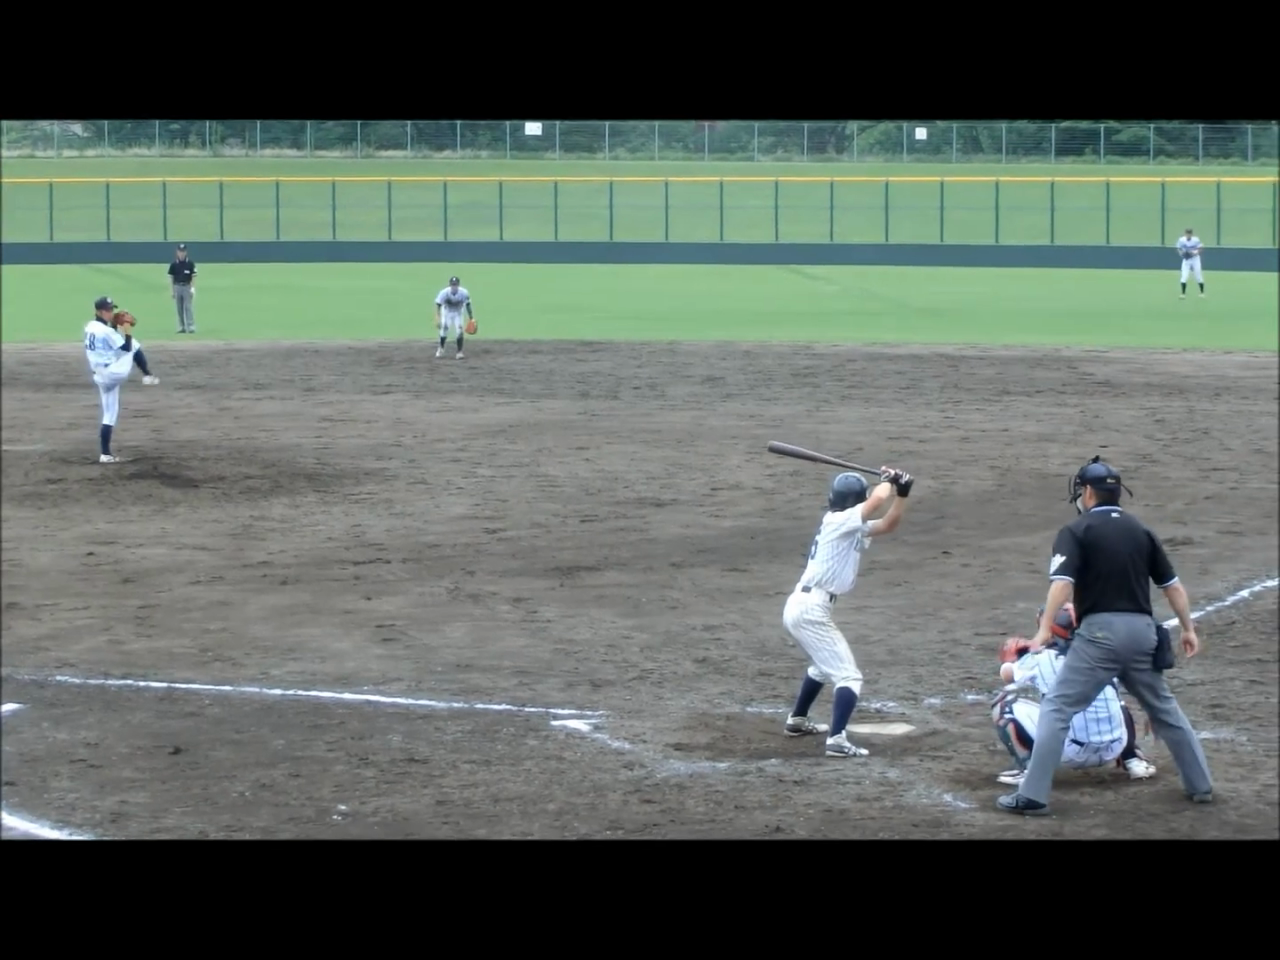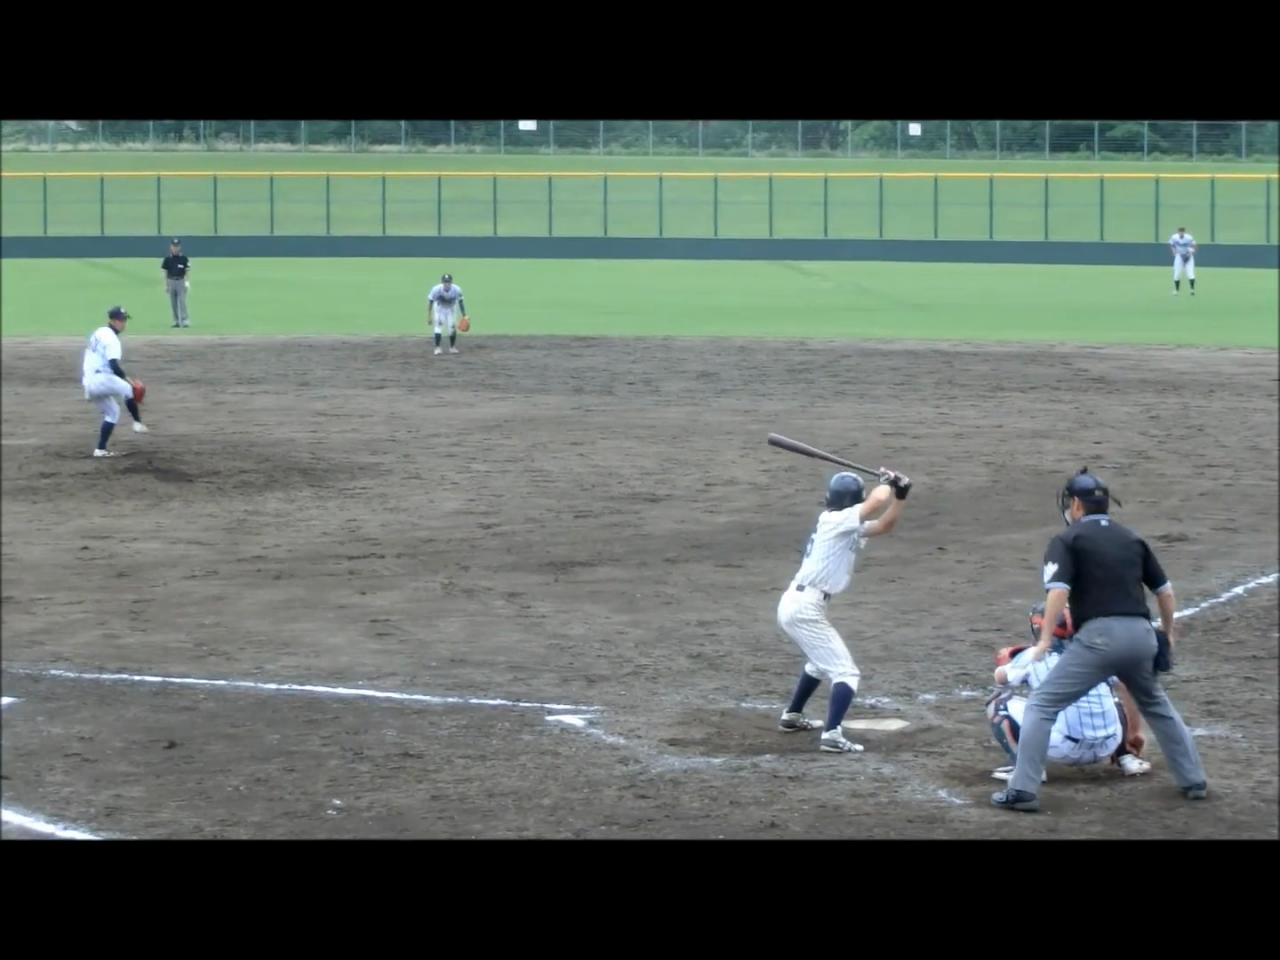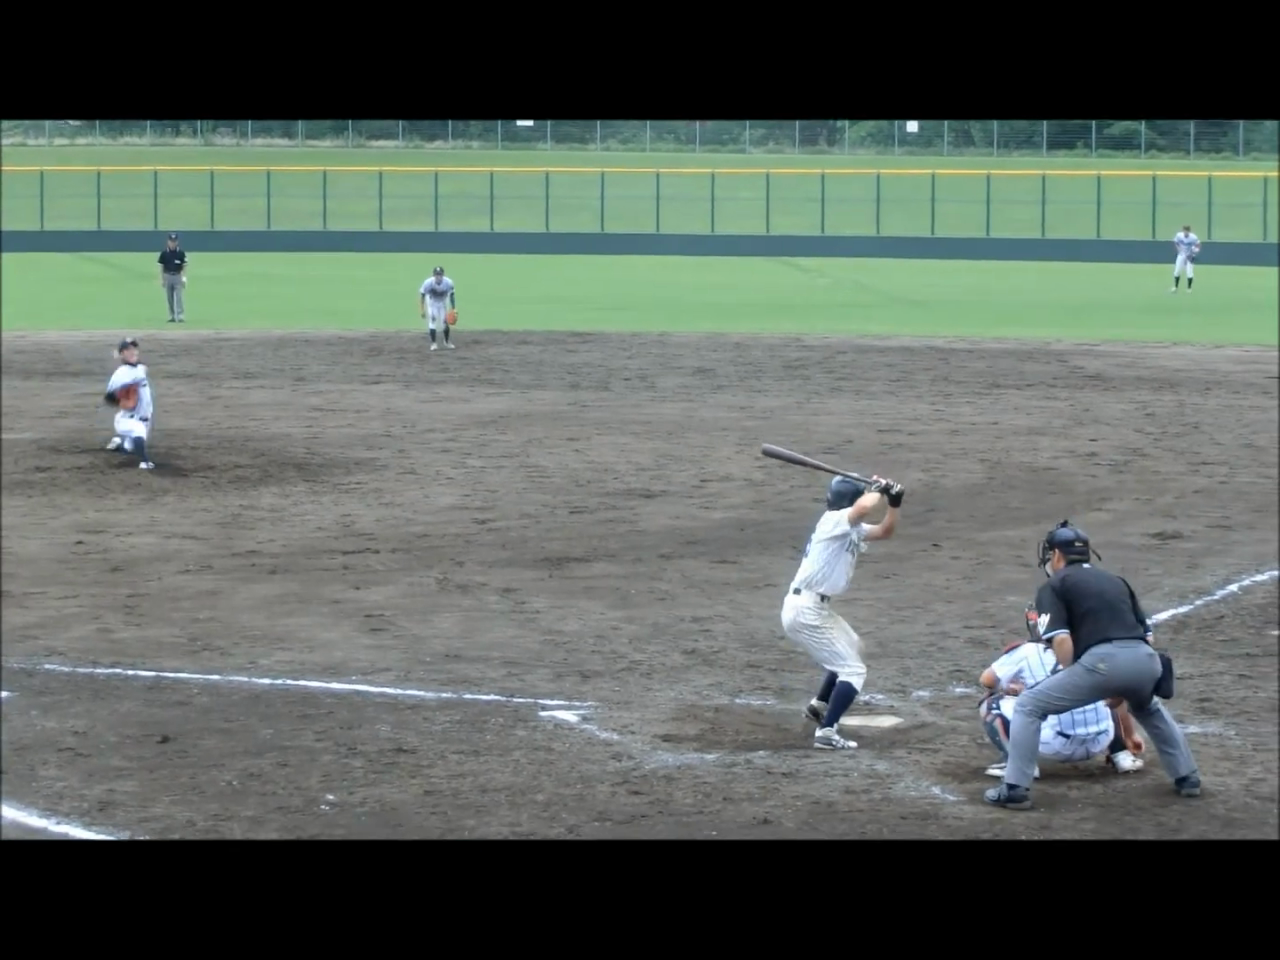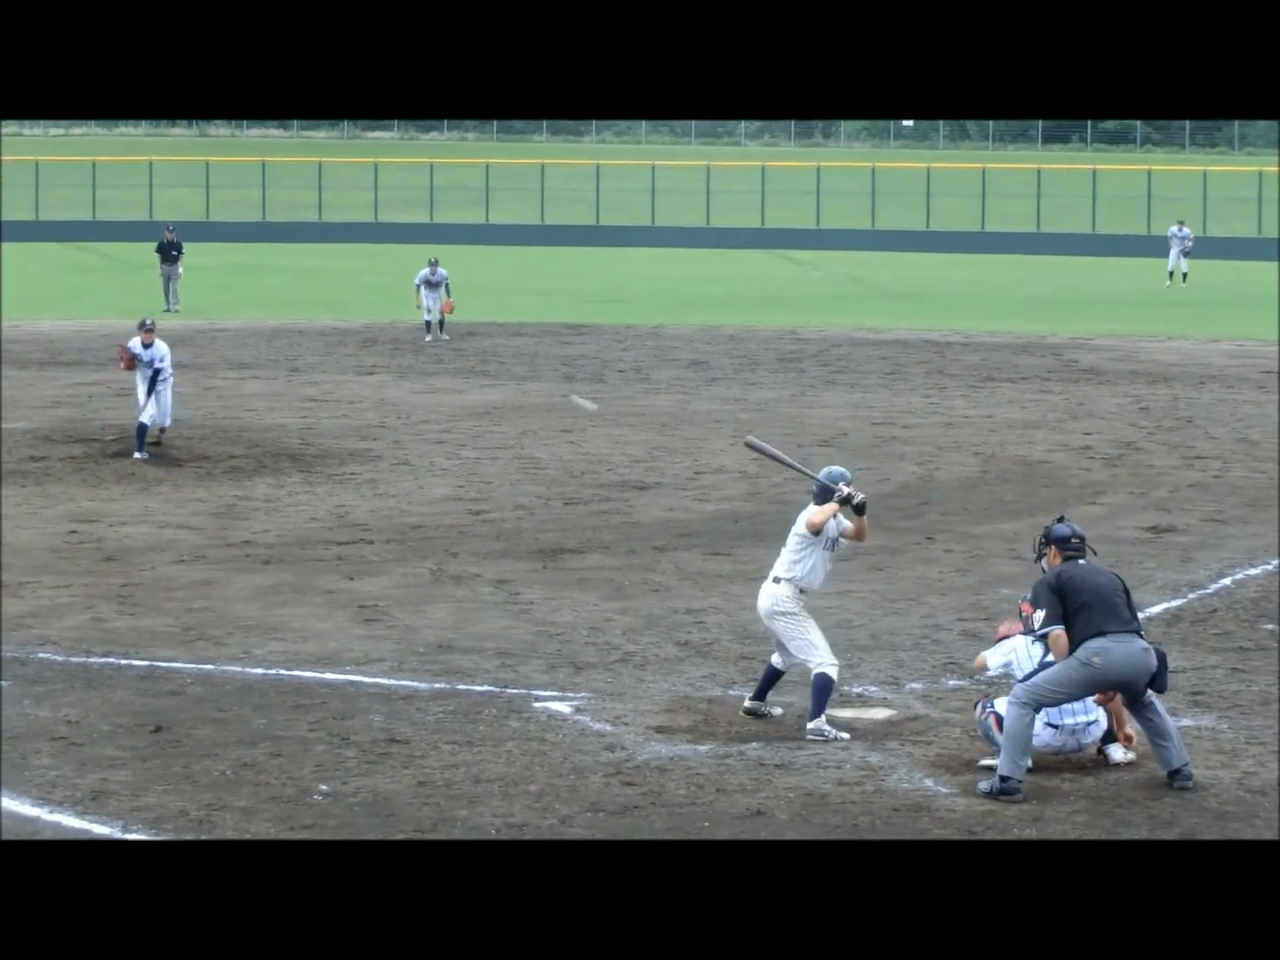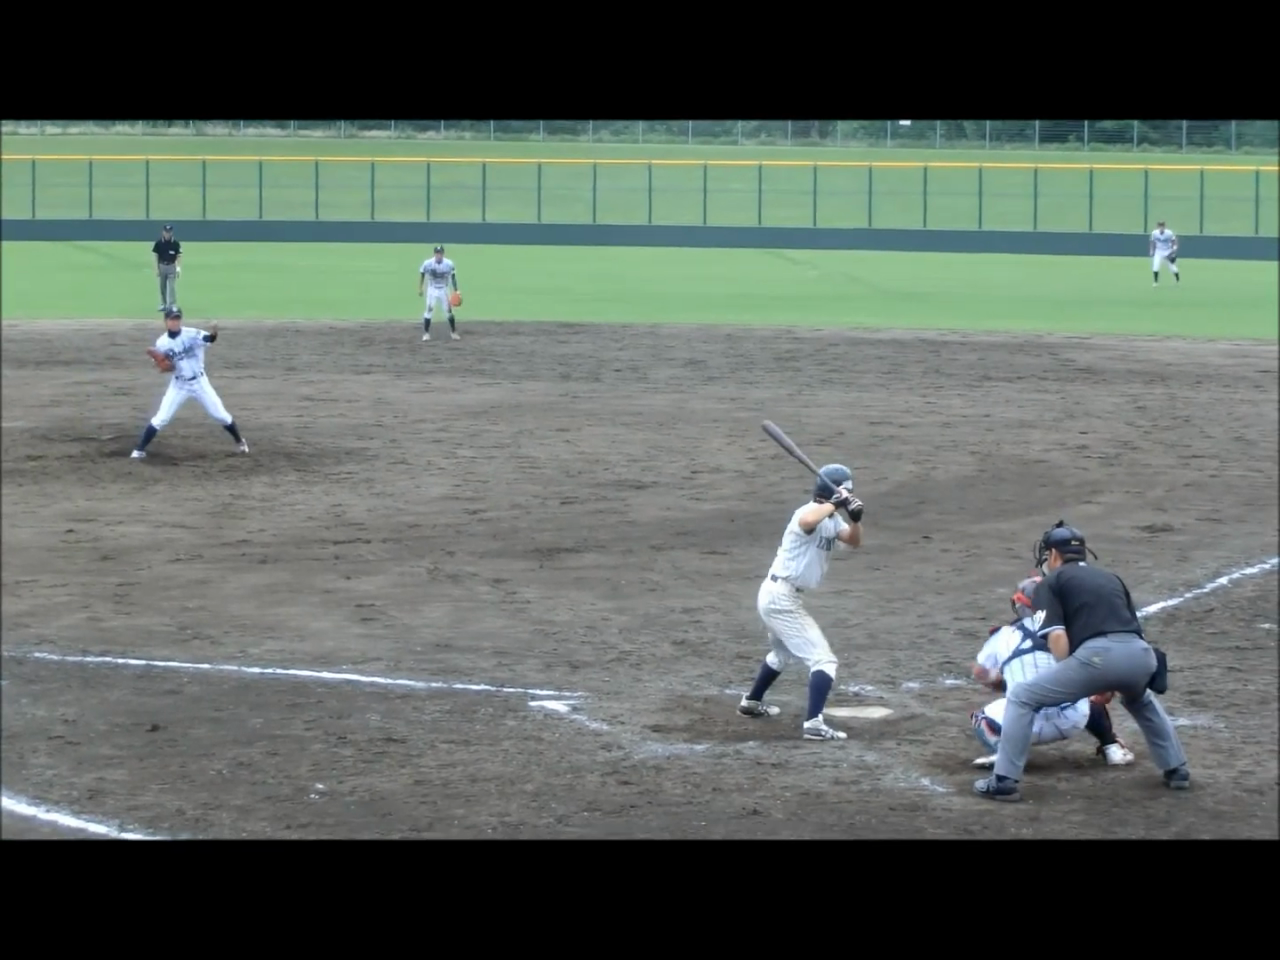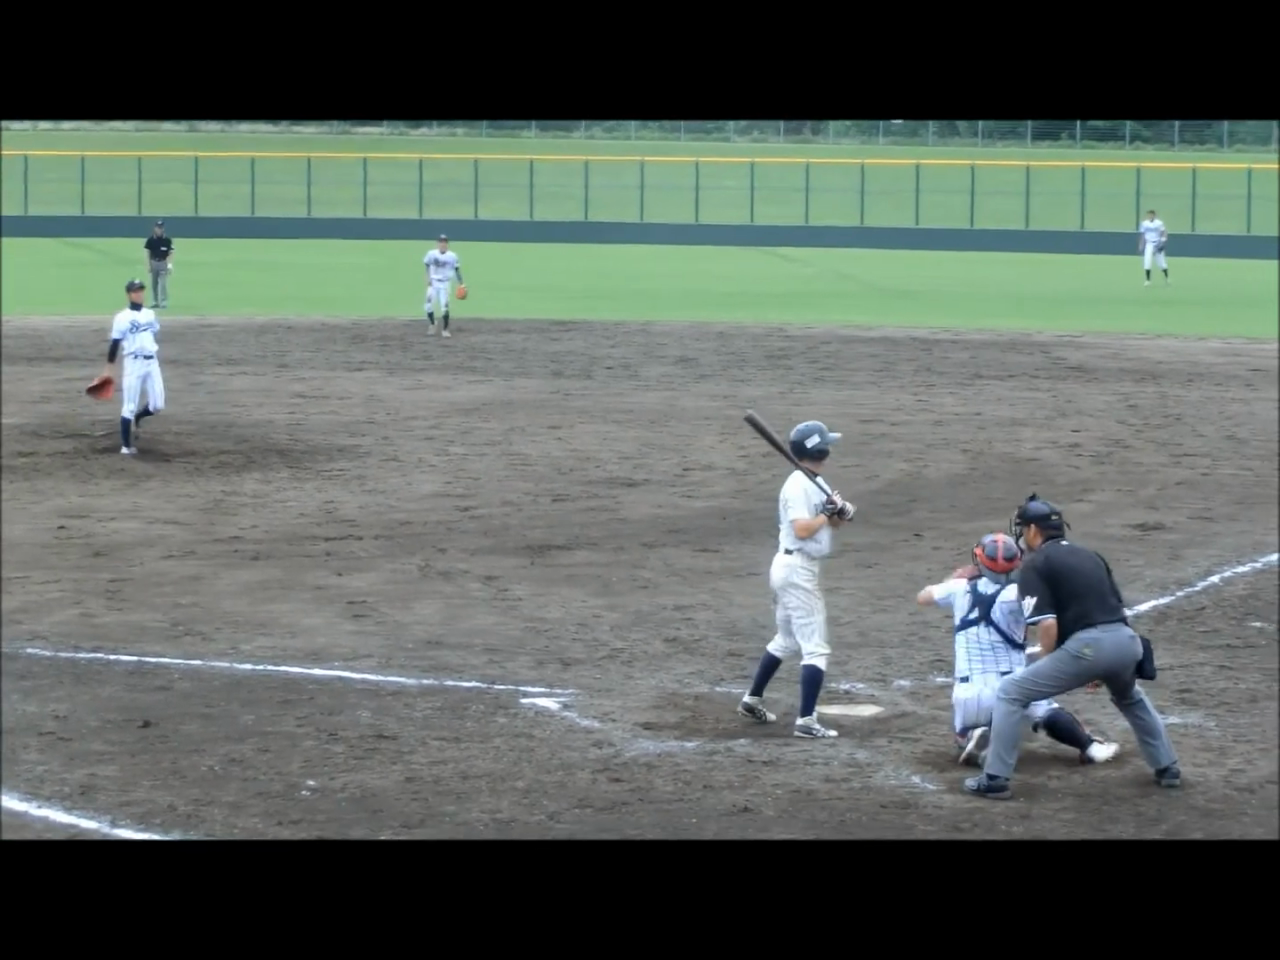
dt=0.5s
person 1, frame 1
left shoulder: (1076, 531)
right shoulder: (1142, 532)
left elbow: (1062, 583)
right elbow: (1173, 586)
left wrist: (1044, 629)
right wrist: (1188, 629)
left hip: (1100, 632)
right hip: (1142, 631)
left knee: (1057, 709)
right knee: (1164, 710)
left ankle: (1033, 795)
right ankle: (1200, 785)
person 1, frame 2
left shoulder: (1067, 540)
right shoulder: (1132, 539)
left elbow: (1058, 591)
right elbow: (1165, 592)
left wrist: (1045, 639)
right wrist: (1167, 631)
left hip: (1098, 637)
right hip: (1140, 634)
left knee: (1041, 705)
right knee: (1157, 707)
left ankle: (1022, 789)
right ankle: (1193, 780)
person 1, frame 3
left shoulder: (1053, 586)
right shoulder: (1116, 580)
left elbow: (1061, 640)
left wrist: (1071, 682)
left hip: (1103, 661)
right hip: (1146, 661)
left knee: (1028, 705)
right knee: (1148, 708)
left ankle: (1015, 788)
right ankle: (1187, 777)
person 1, frame 4
left shoulder: (1049, 582)
right shoulder: (1111, 576)
left elbow: (1057, 636)
left wrist: (1067, 681)
left hip: (1098, 656)
right hip: (1140, 655)
left knee: (1022, 698)
right knee: (1143, 701)
left ankle: (1008, 781)
right ankle: (1179, 770)
person 1, frame 5
left shoulder: (1049, 583)
right shoulder: (1111, 578)
left elbow: (1057, 636)
left wrist: (1067, 682)
right wrist: (1110, 684)
left hip: (1098, 655)
right hip: (1141, 654)
left knee: (1021, 698)
right knee: (1141, 701)
left ankle: (1004, 781)
right ankle: (1177, 770)
person 1, frame 6
left shoulder: (1034, 565)
right shoulder: (1091, 557)
left elbow: (1047, 625)
left wrist: (1048, 666)
left hip: (1086, 647)
right hip: (1126, 641)
left knee: (1010, 694)
right knee: (1130, 698)
left ankle: (995, 779)
right ankle: (1167, 768)
person 2, frame 1
left shoulder: (852, 526)
right shoulder: (840, 521)
left elbow: (887, 525)
right elbow: (878, 499)
left wrist: (902, 493)
right wrist: (887, 479)
left hip: (801, 606)
right hip: (811, 610)
left knee: (824, 665)
right knee: (849, 676)
left ankle: (797, 720)
right ankle: (837, 739)
person 2, frame 2
left shoulder: (846, 525)
right shoulder: (837, 520)
left elbow: (883, 525)
right elbow: (876, 501)
left wrist: (900, 494)
right wrist: (887, 481)
left hip: (796, 604)
right hip: (805, 608)
left knee: (821, 662)
right knee: (846, 672)
left ankle: (792, 716)
right ankle: (832, 734)
person 2, frame 3
left shoulder: (850, 526)
right shoulder: (835, 521)
left elbow: (885, 532)
right elbow: (862, 507)
left wrist: (894, 502)
right wrist: (879, 490)
left hip: (811, 606)
right hip: (806, 610)
left knee: (851, 646)
right knee: (853, 670)
left ankle: (820, 703)
right ankle: (826, 732)
person 2, frame 4
left shoulder: (831, 517)
right shoulder: (814, 515)
left elbow: (859, 535)
right elbow: (815, 523)
left wrist: (859, 511)
right wrist: (839, 501)
left hip: (777, 595)
right hip: (783, 599)
left knee: (787, 654)
right knee: (824, 662)
left ankle: (755, 702)
right ankle: (817, 723)
person 2, frame 5
left shoulder: (829, 517)
right shoulder: (810, 511)
left elbow: (854, 542)
right elbow: (807, 521)
left wrist: (855, 518)
right wrist: (834, 506)
left hip: (778, 594)
right hip: (782, 597)
left knee: (782, 653)
right knee: (823, 658)
left ankle: (752, 702)
right ankle: (813, 723)
person 2, frame 6
left shoulder: (816, 482)
right shoulder: (798, 485)
left elbow: (832, 523)
right elbow: (802, 530)
left wrist: (841, 511)
right wrist: (827, 512)
left hip: (790, 568)
right hip: (798, 569)
left knee: (785, 640)
right knee: (815, 648)
left ankle: (752, 699)
right ankle: (806, 721)
